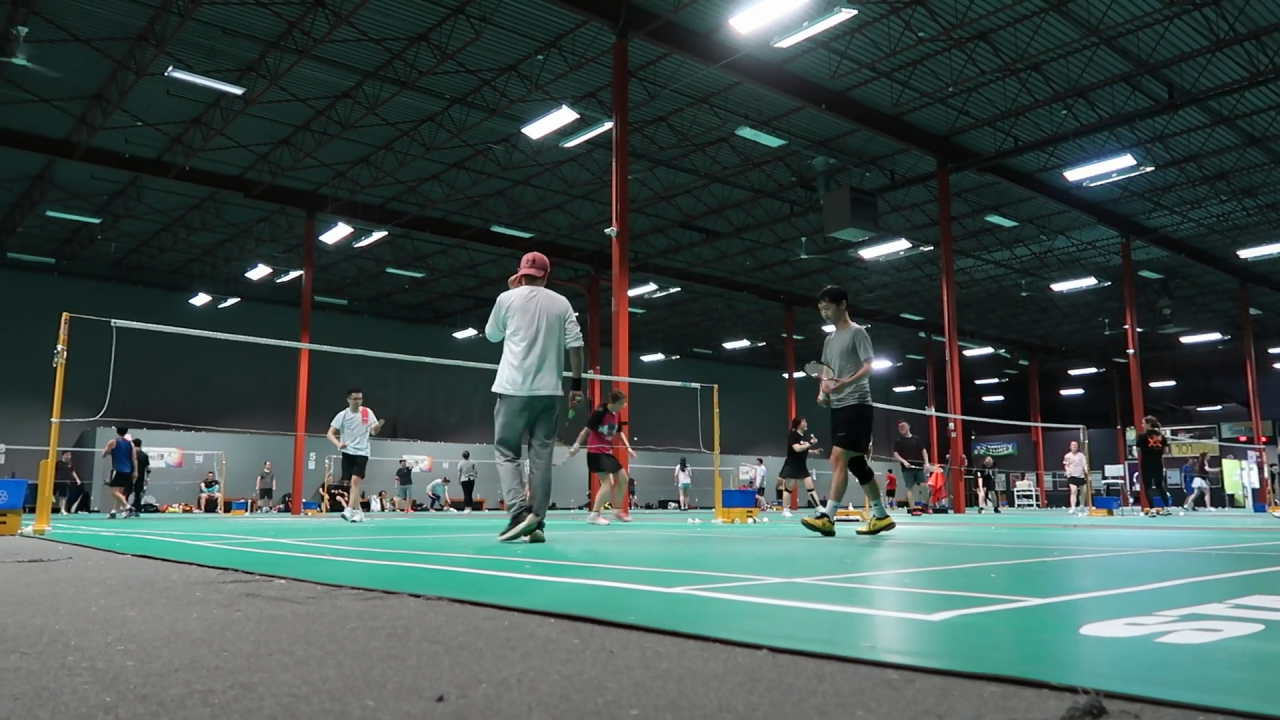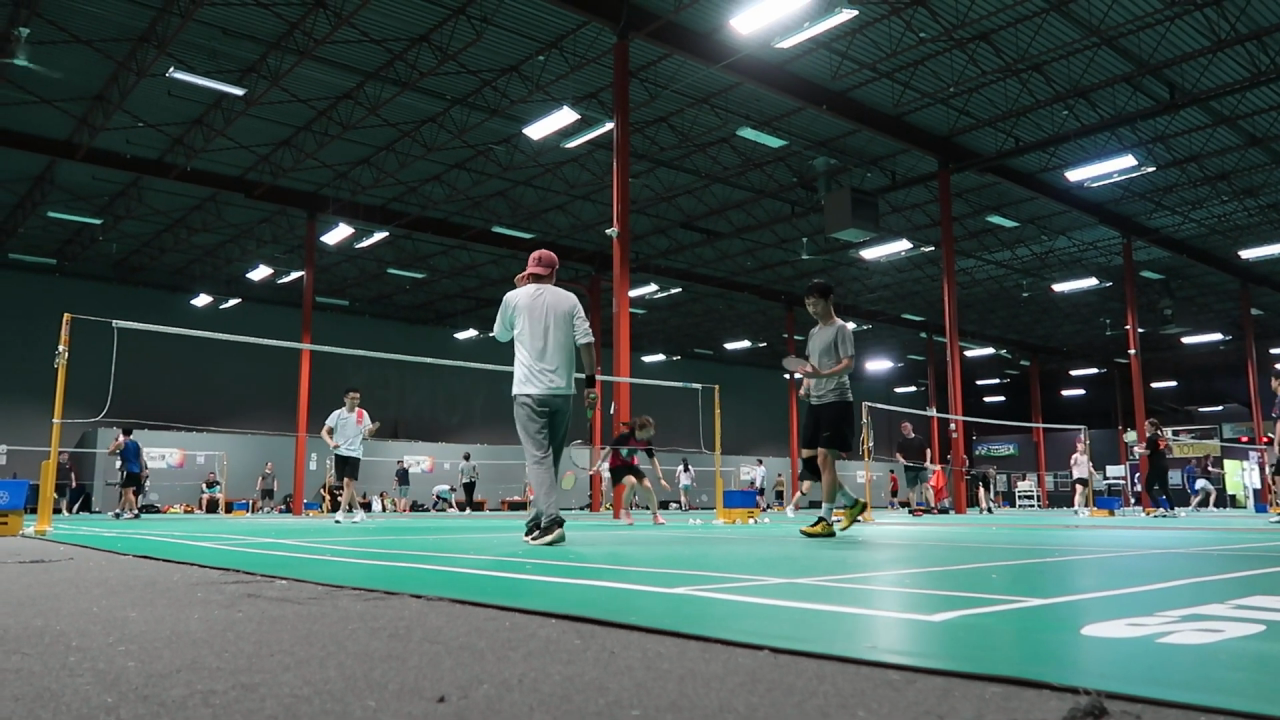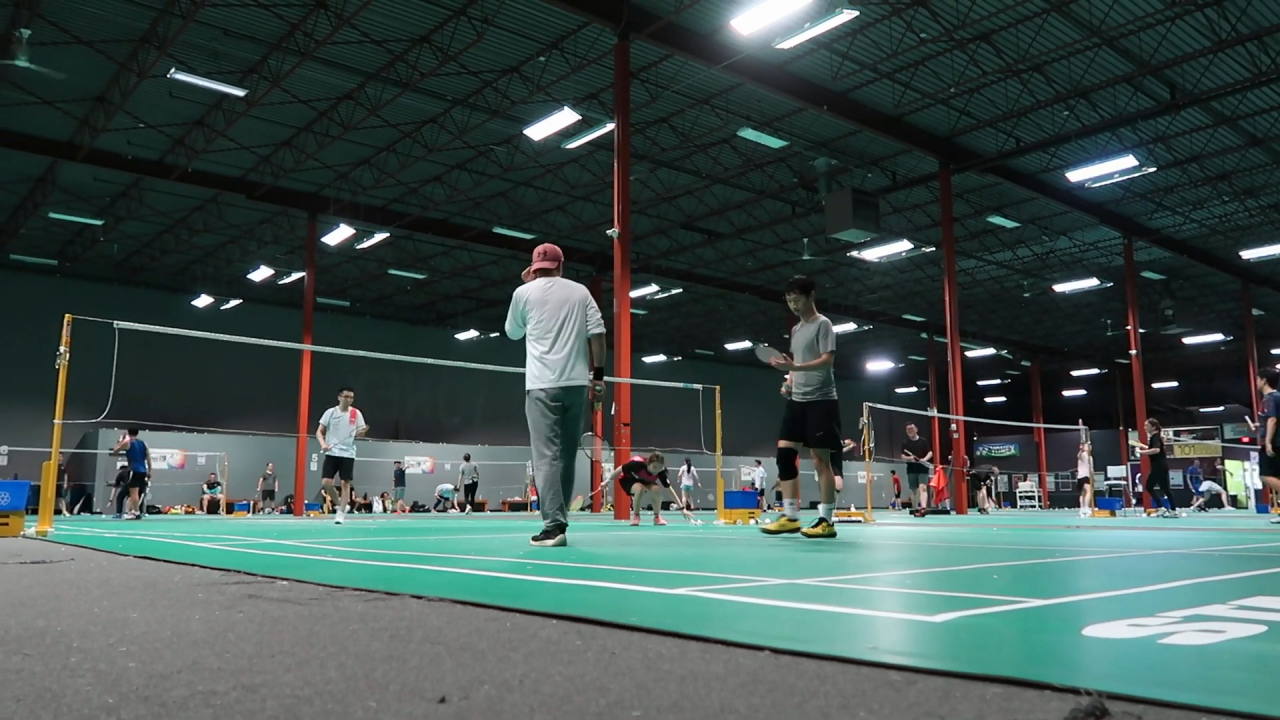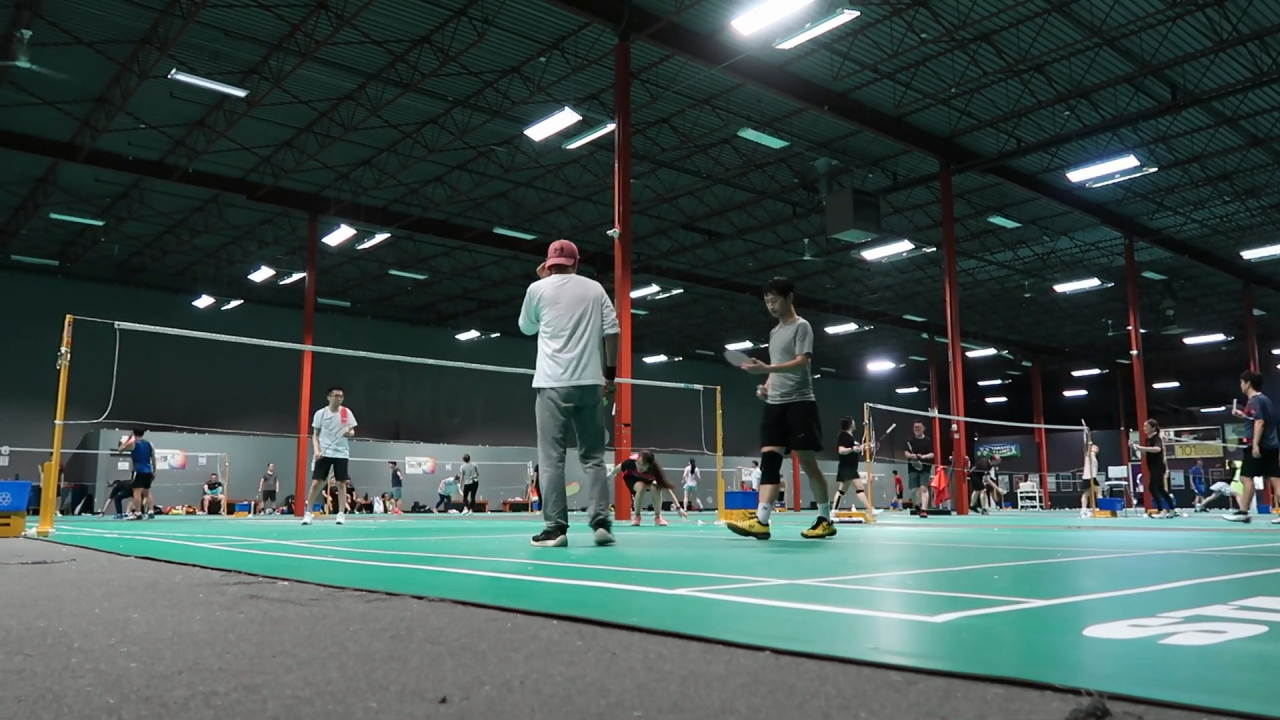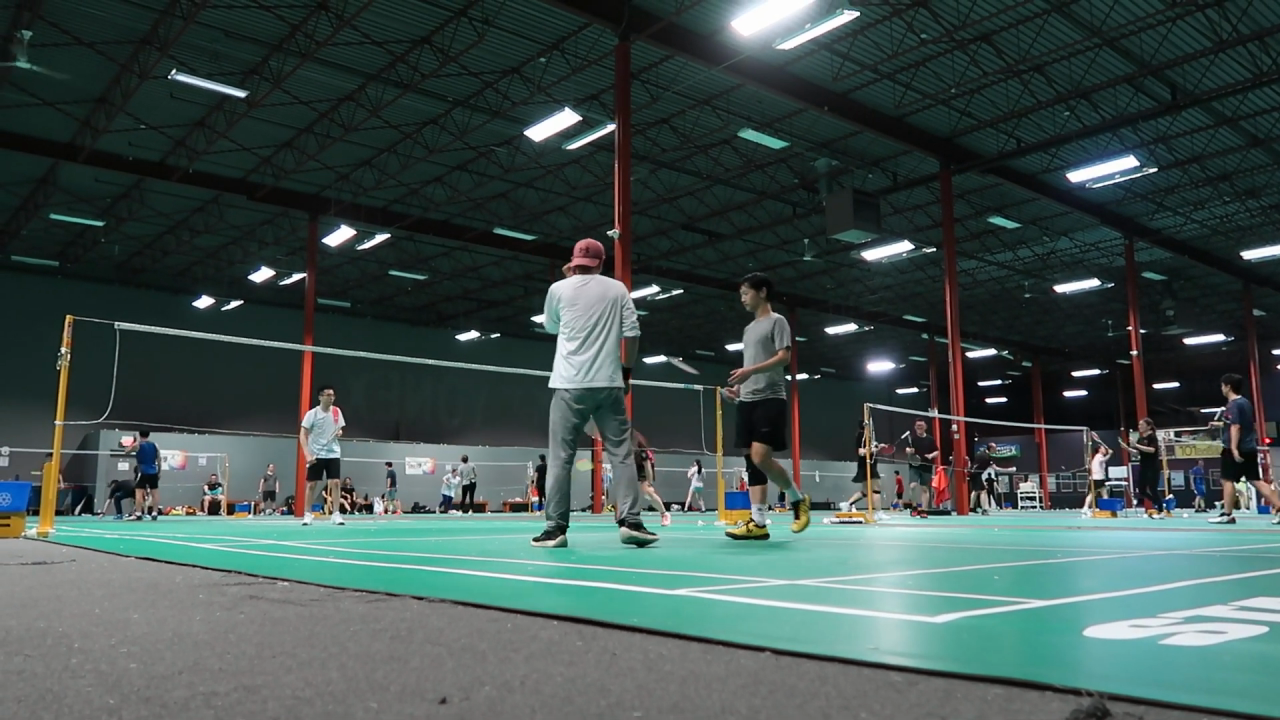
dt=0.2s
person 1, frame 1
left shoulder: (507, 298)
right shoulder: (561, 303)
left elbow: (492, 335)
right elbow: (575, 345)
right wrist: (576, 384)
left hip: (514, 390)
right hip: (549, 391)
left knee: (507, 452)
right knee: (541, 458)
left ankle: (520, 510)
right ankle: (534, 523)
person 1, frame 2
left shoulder: (514, 297)
right shoulder: (569, 300)
left elbow: (501, 335)
right elbow: (586, 341)
right wrist: (591, 381)
left hip: (529, 389)
right hip: (562, 390)
left knee: (538, 457)
right knee: (551, 458)
left ankle: (551, 521)
right ankle: (539, 520)
person 1, frame 3
left shoulder: (524, 292)
right shoulder: (580, 291)
left elbow: (513, 333)
right elbow: (597, 332)
right wrist: (597, 373)
left hip: (542, 384)
right hip: (576, 382)
left knee: (546, 456)
right knee: (567, 456)
left ankle: (554, 526)
right ankle: (557, 520)
person 1, frame 4
left shoulder: (537, 288)
right shoulder: (595, 288)
left elbow: (526, 327)
right elbow: (612, 332)
right wrist: (610, 372)
left hip: (553, 383)
right hip: (590, 382)
left knee: (552, 456)
right knee: (593, 454)
left ankle: (555, 528)
right ankle: (601, 522)
person 1, frame 5
left shoulder: (558, 289)
right shoulder: (617, 290)
right elbow: (631, 334)
right wrist: (626, 370)
left hip: (569, 385)
right hip: (607, 383)
left knee: (561, 456)
right knee: (620, 452)
left ankle: (555, 527)
right ankle: (630, 520)
person 2, frame 1
left shoulder: (857, 332)
right shoulder: (829, 338)
left elbow: (868, 366)
left wrist: (846, 383)
right wrist: (822, 391)
left hip: (857, 405)
right hip: (838, 407)
left knee: (839, 458)
right knee: (857, 464)
left ankle: (827, 517)
right ankle: (881, 516)
person 2, frame 2
left shoulder: (840, 329)
right shoulder: (813, 332)
left elbow: (848, 364)
left wrist: (820, 374)
right wrist: (805, 385)
left hip: (836, 403)
right hip: (815, 404)
left knee: (824, 459)
right knee: (808, 459)
left ankle: (826, 519)
right ankle: (852, 502)
person 2, frame 3
left shoulder: (823, 324)
right shoulder: (796, 330)
left elbow: (827, 359)
left wrist: (795, 366)
right wrist: (789, 382)
left hip: (821, 401)
right hip: (797, 401)
left knee: (821, 460)
right knee: (784, 453)
left ankle: (826, 520)
right ankle: (789, 516)
person 2, frame 4
left shoulder: (801, 326)
right shoulder: (775, 331)
left elbow: (802, 362)
left wrist: (768, 367)
right wrist: (767, 385)
left hip: (799, 402)
right hip: (775, 404)
left knee: (807, 462)
right knee: (769, 460)
left ankle: (825, 520)
right ankle: (761, 520)
person 2, frame 5
left shoulder: (777, 322)
right shoulder: (749, 328)
left elbow: (784, 356)
left wrist: (749, 371)
right wrist: (737, 386)
left hip: (771, 399)
right hip: (748, 401)
left knee: (760, 457)
right knee: (752, 459)
left ankle: (798, 500)
right ankle: (757, 521)
